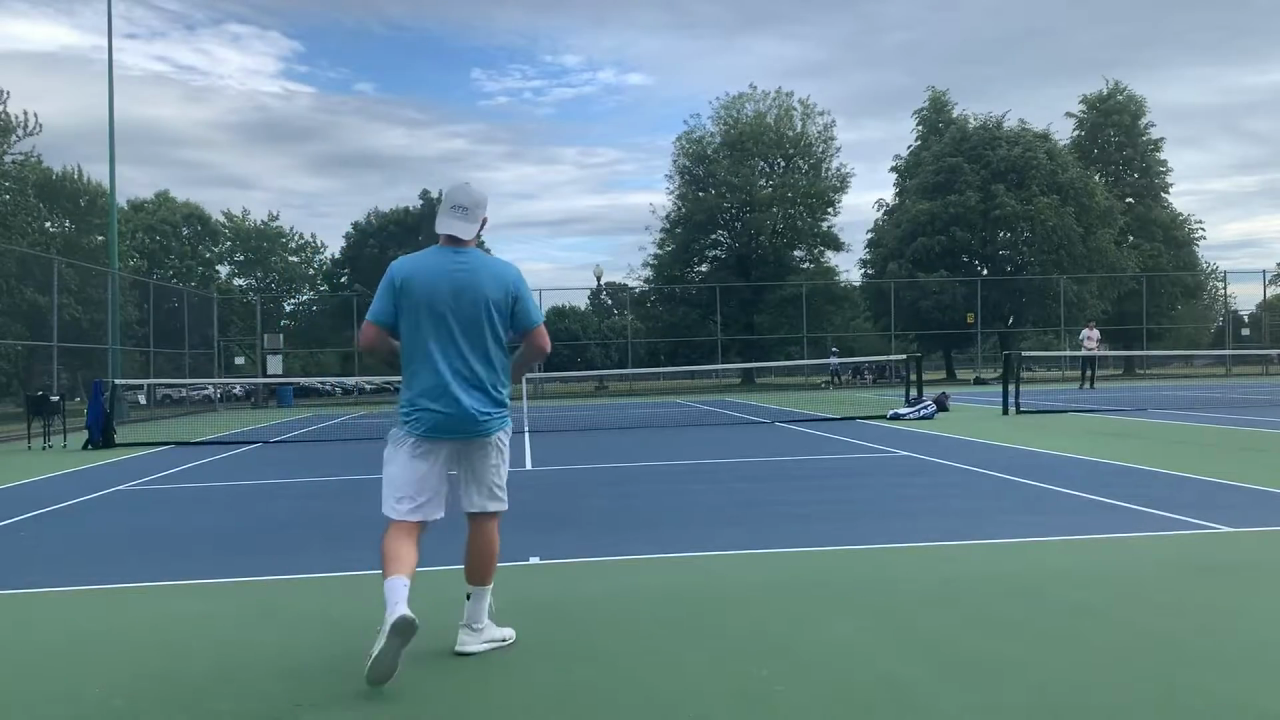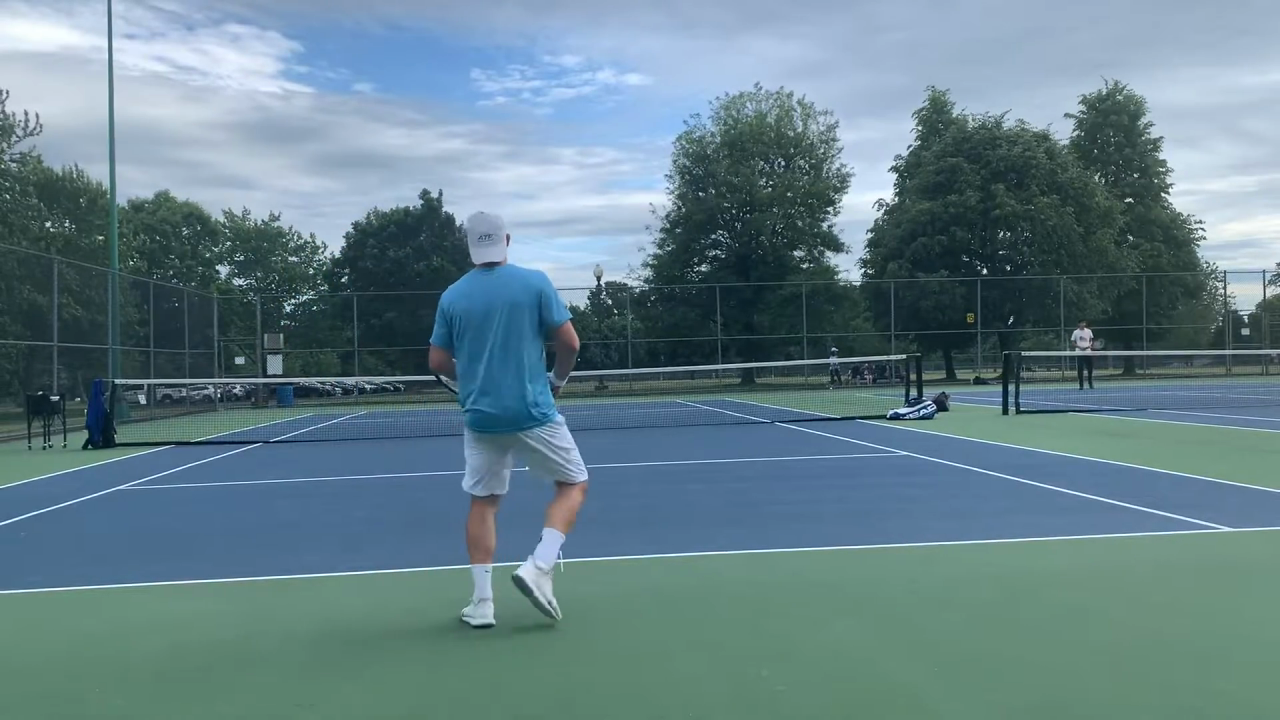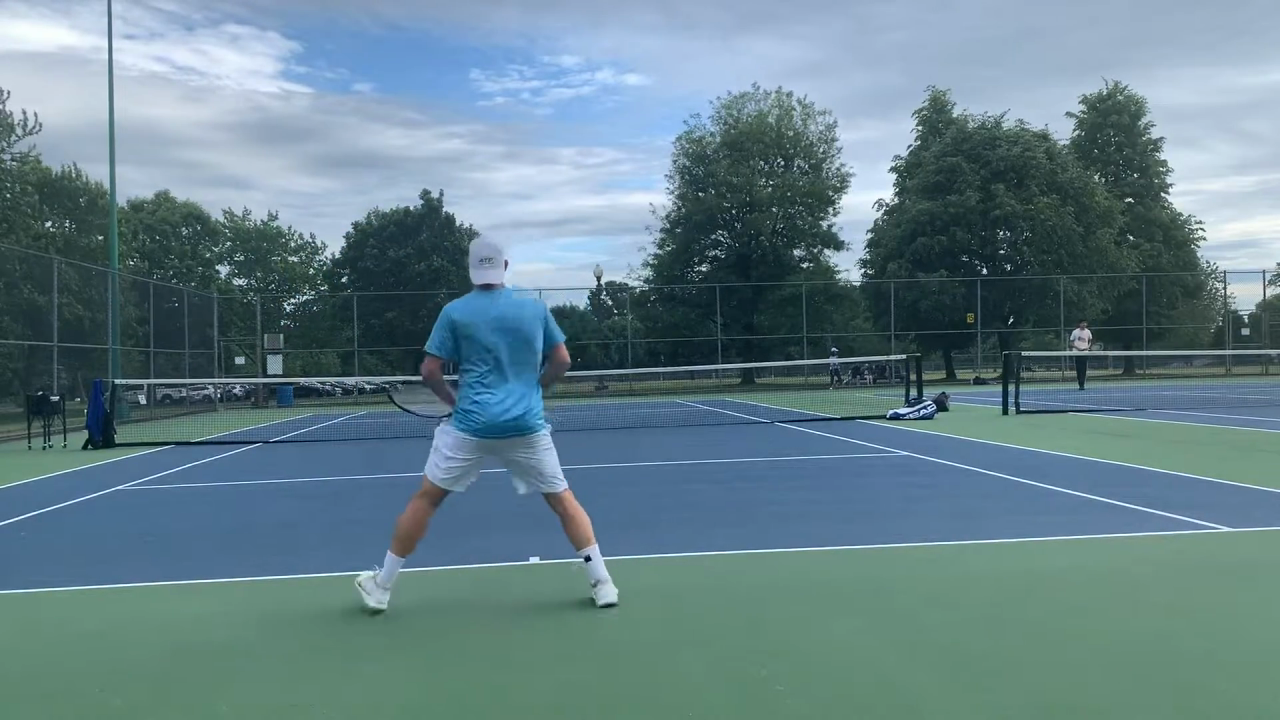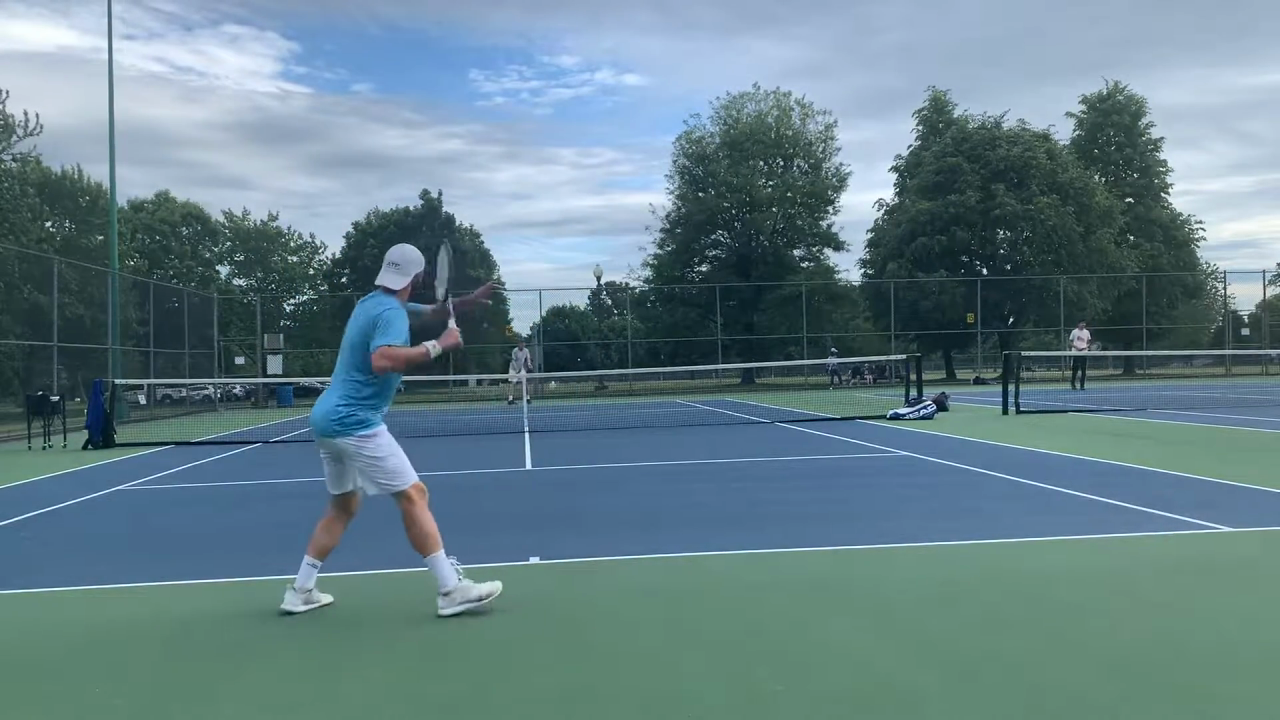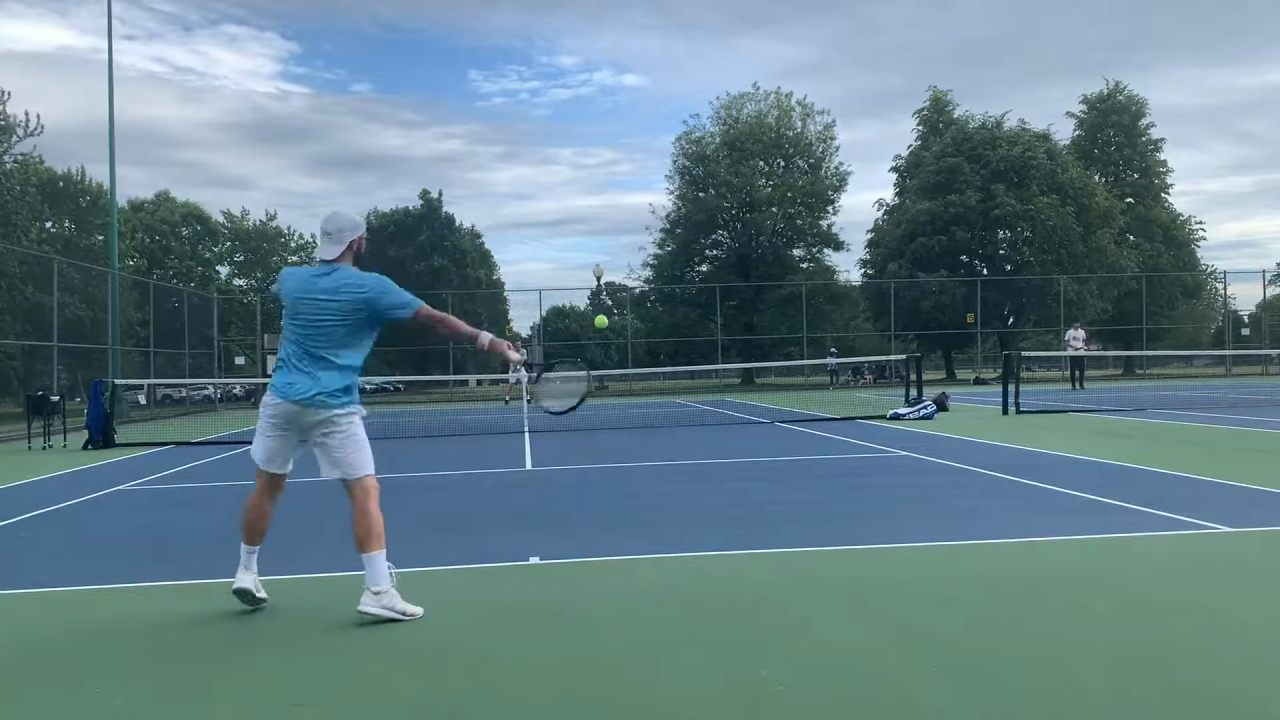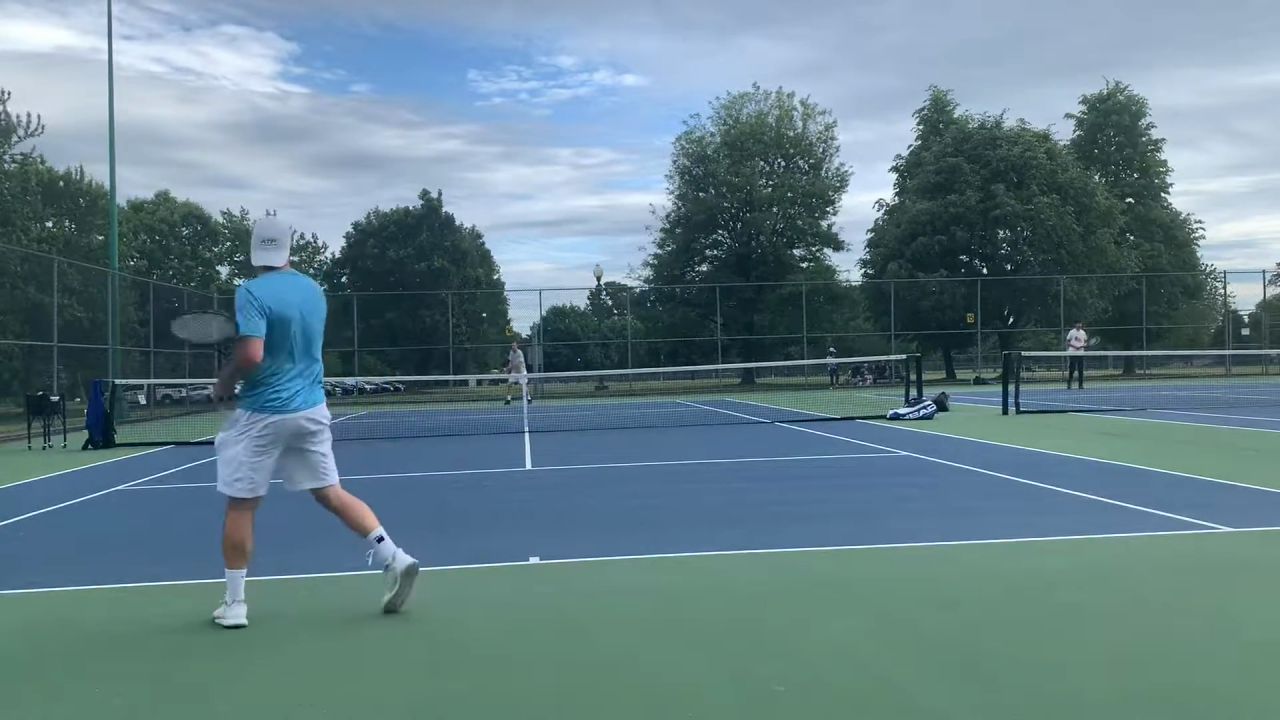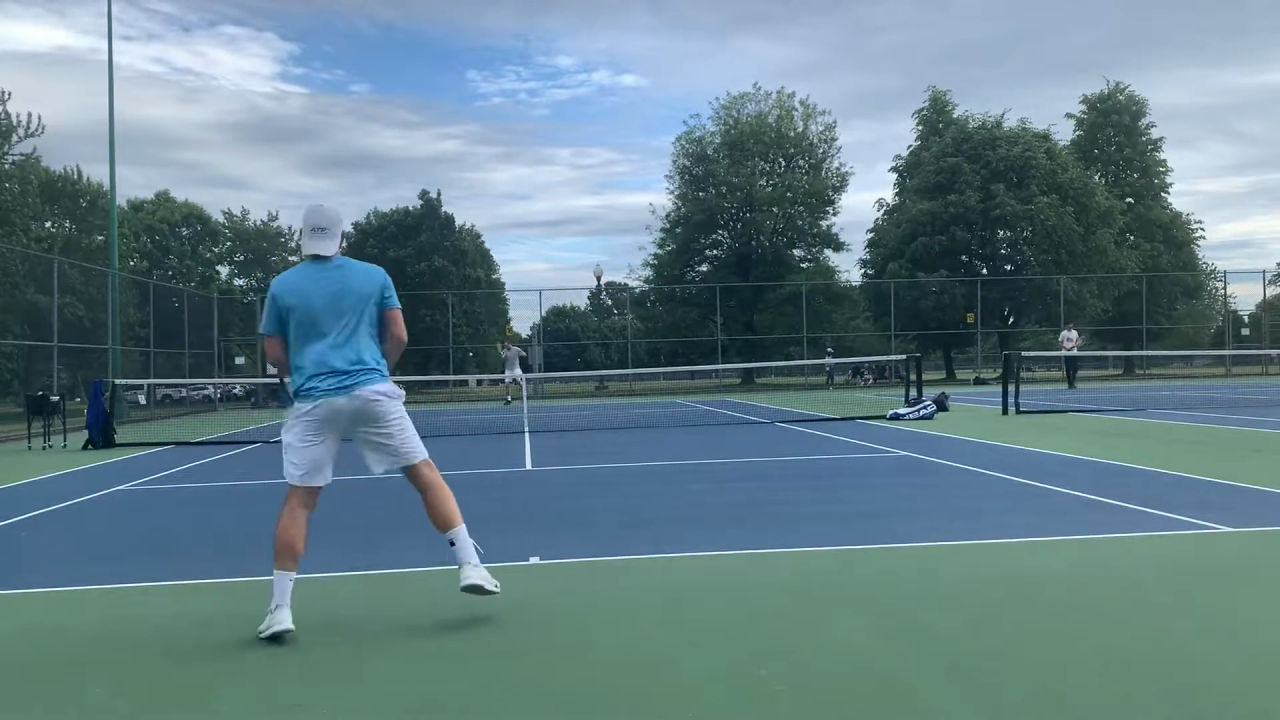
dt=0.7s
person 1, frame 1
left shoulder: (403, 270)
right shoulder: (505, 275)
left elbow: (369, 339)
right elbow: (540, 346)
left hip: (420, 420)
right hip: (485, 419)
left knee: (403, 525)
right knee: (483, 518)
left ankle: (397, 609)
right ankle: (475, 626)
person 1, frame 2
left shoulder: (452, 296)
right shoulder: (534, 282)
left elbow: (438, 362)
right elbow: (569, 343)
right wrist: (558, 379)
left hip: (482, 418)
right hip: (533, 413)
left knee: (483, 502)
right knee: (573, 486)
left ankle: (481, 601)
right ankle: (538, 568)
person 1, frame 3
left shoulder: (454, 312)
right shoulder: (535, 308)
left elbow: (430, 371)
right elbow: (561, 362)
left wrist: (452, 401)
left hip: (472, 425)
right hip: (526, 424)
left knee: (425, 499)
right knee: (562, 498)
left ankle: (381, 585)
right ankle: (602, 583)
person 1, frame 4
left shoulder: (375, 303)
right shoulder: (390, 313)
left elbow: (429, 313)
right elbow: (382, 363)
left wrist: (472, 299)
right wrist: (436, 347)
left hip: (328, 421)
right hip: (355, 424)
left knee: (344, 507)
right knee: (413, 496)
left ankle: (301, 590)
right ankle: (451, 589)
person 1, frame 5
left shoulder: (289, 278)
right shoulder: (370, 286)
right elbow: (431, 318)
right wrist: (485, 339)
left hip: (281, 400)
right hip: (333, 407)
left knee: (266, 486)
right knee: (364, 493)
left ankle: (246, 573)
right ankle: (378, 591)
person 1, frame 6
left shoulder: (252, 292)
right shoulder: (313, 289)
left elbow: (252, 357)
left wrist: (228, 378)
left hip: (263, 414)
right hip: (312, 409)
left knee: (241, 506)
right knee: (331, 494)
left ankle: (234, 603)
right ankle: (393, 557)
person 1, frame 7
left shoulder: (281, 286)
right shoulder: (374, 276)
left elbow: (274, 355)
right elbow: (398, 338)
left hip: (314, 403)
right hip: (371, 393)
left knee: (297, 503)
right knee: (425, 474)
left ankle: (280, 609)
right ankle: (470, 565)
